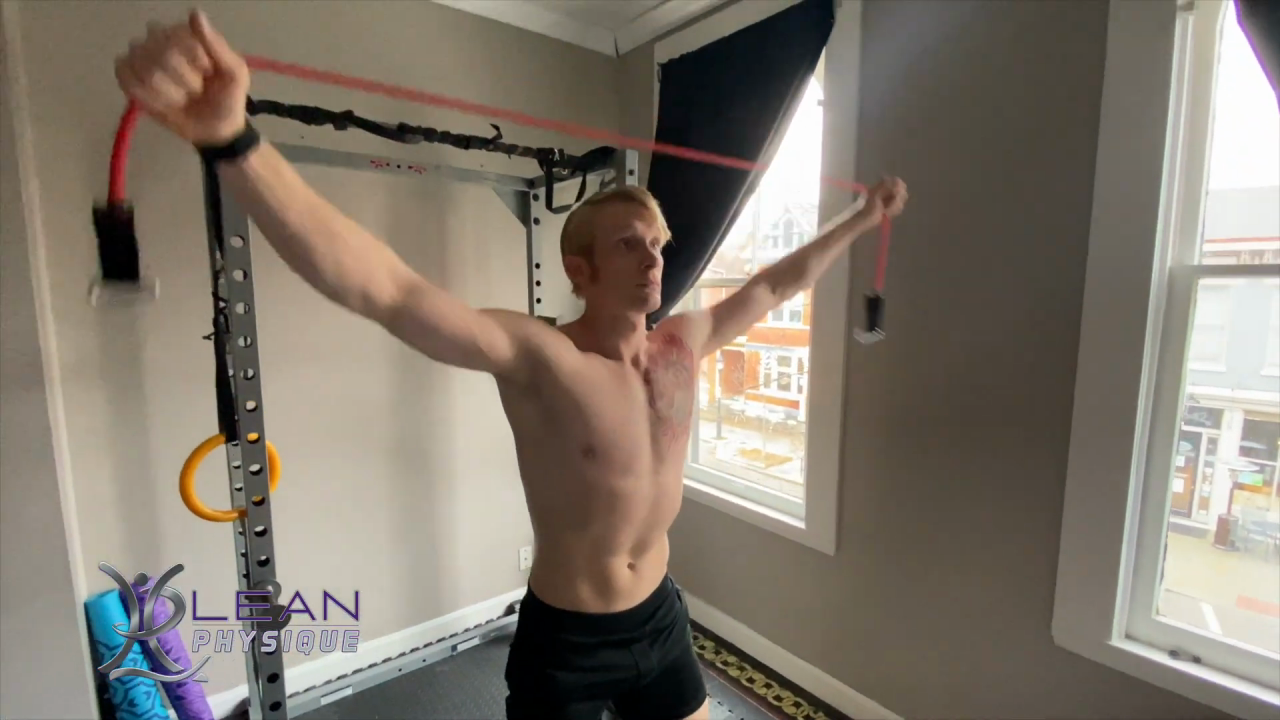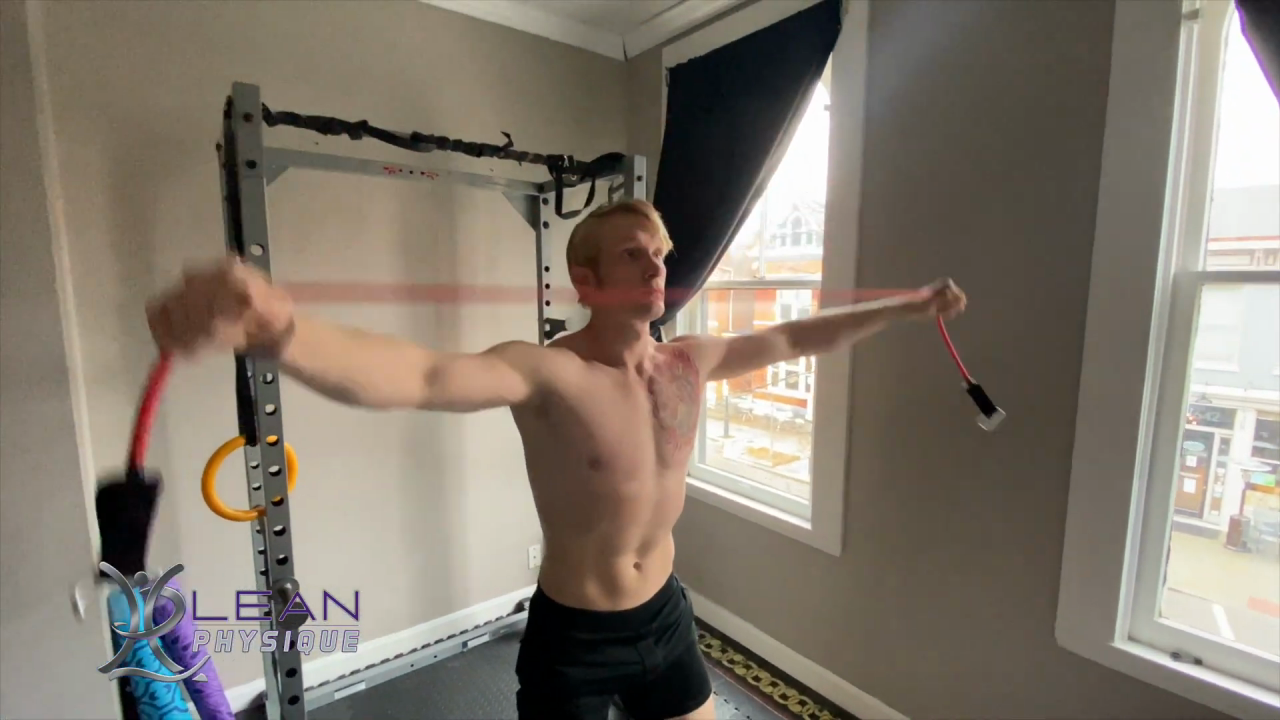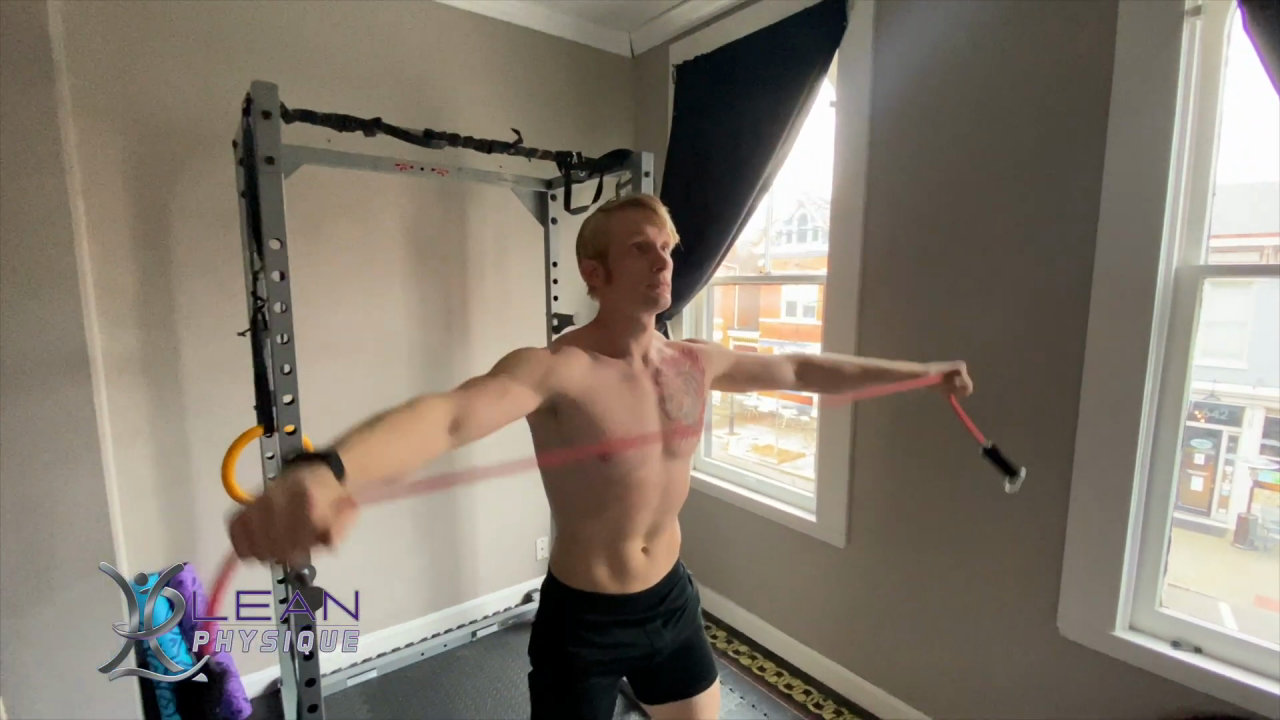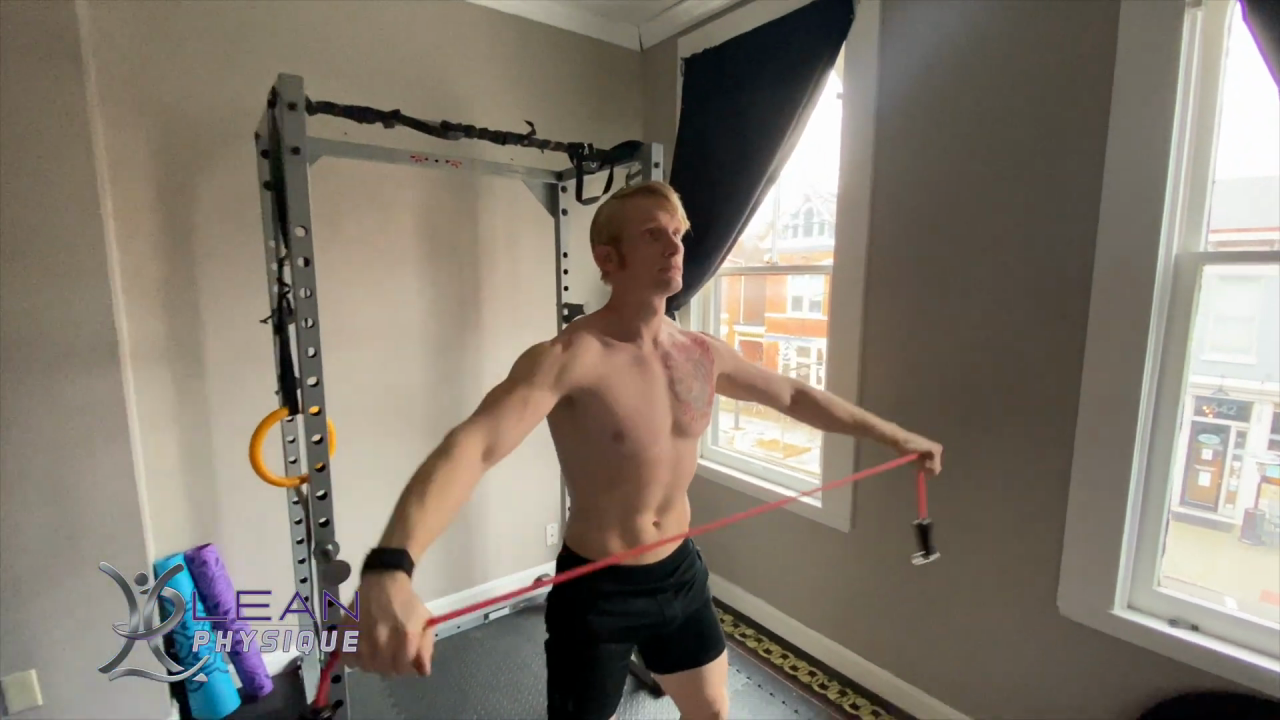
dt=0.2s
person 1, frame 1
left shoulder: (681, 344)
right shoulder: (535, 357)
left elbow: (773, 284)
left wrist: (859, 220)
left hip: (657, 618)
right hip: (564, 644)
person 1, frame 2
left shoulder: (688, 361)
right shoulder: (545, 374)
left elbow: (796, 335)
right elbow: (417, 375)
left wrist: (911, 305)
left hip: (661, 615)
right hip: (570, 640)
person 1, frame 3
left shoulder: (696, 362)
right shoulder: (557, 369)
left elbow: (802, 369)
right elbow: (444, 417)
left wrist: (920, 371)
right wrist: (326, 472)
left hip: (668, 600)
right hip: (581, 620)
person 1, frame 4
left shoulder: (702, 354)
right shoulder: (569, 358)
left elbow: (794, 395)
right elbow: (474, 444)
left wrist: (892, 435)
right wrist: (391, 569)
left hip: (678, 573)
right hip: (594, 592)
